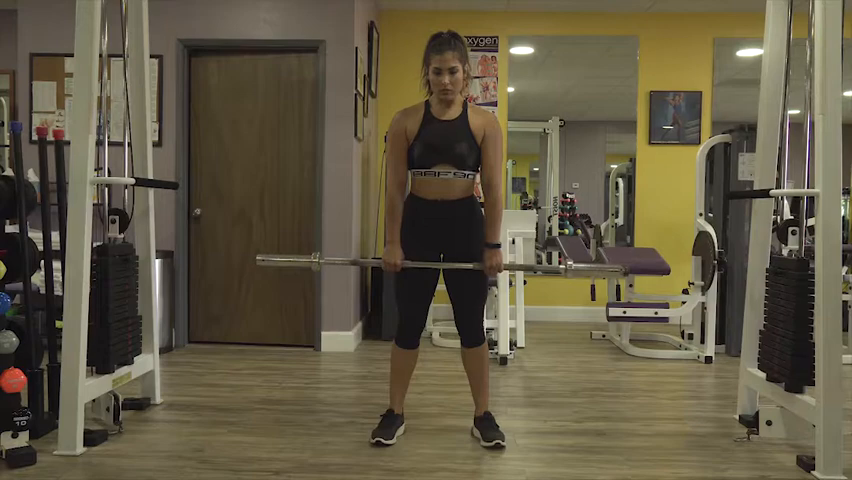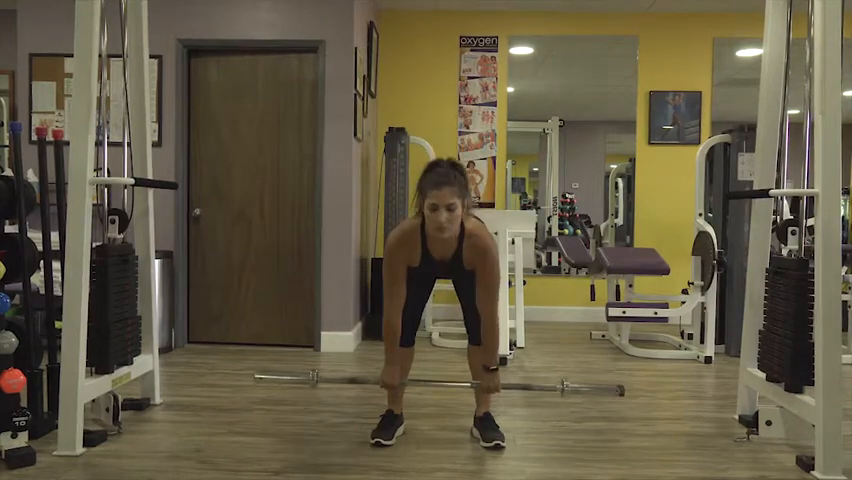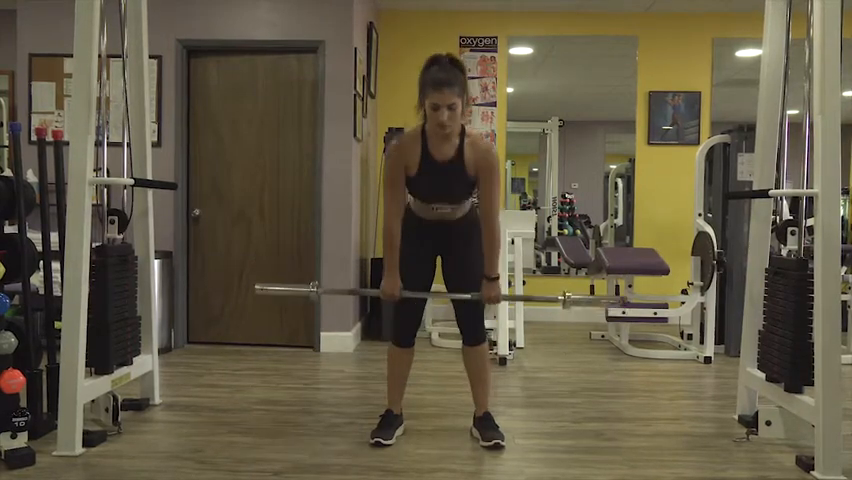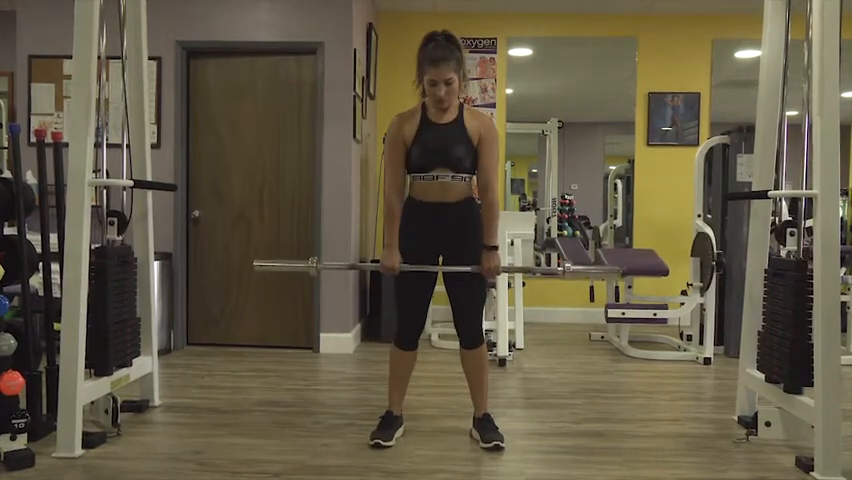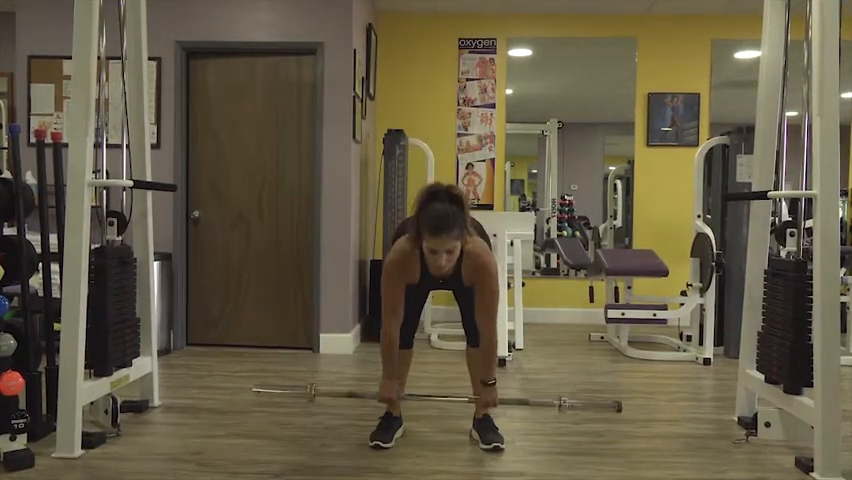
dt=1s
person 1, frame 1
left shoulder: (484, 122)
right shoulder: (406, 121)
left elbow: (493, 187)
right elbow: (395, 187)
left wrist: (493, 244)
right wrist: (392, 241)
left hip: (465, 223)
right hip: (418, 224)
left knee: (471, 325)
right knee: (409, 324)
left ankle: (482, 415)
right ankle: (394, 412)
person 1, frame 2
left shoulder: (481, 242)
right shoulder: (401, 240)
left elbow: (488, 315)
right elbow: (393, 312)
left wrist: (490, 367)
right wrist: (391, 364)
left knee: (478, 329)
right knee: (404, 329)
left ankle: (483, 417)
right ankle: (394, 414)
person 1, frame 3
left shoulder: (482, 152)
right shoulder: (402, 149)
left elbow: (490, 219)
right elbow: (392, 215)
left wrist: (491, 277)
right wrist: (391, 273)
left hip: (462, 235)
right hip: (416, 235)
left knee: (473, 326)
right knee: (404, 325)
left ankle: (482, 416)
right ankle: (393, 414)
person 1, frame 4
left shoulder: (480, 124)
right shoulder: (403, 124)
left elbow: (489, 189)
right elbow: (392, 189)
left wrist: (491, 246)
right wrist: (390, 245)
left hip: (464, 225)
right hip: (416, 225)
left knee: (470, 328)
right knee: (408, 326)
left ankle: (482, 417)
right ankle: (393, 415)
person 1, frame 5
left shoulder: (480, 258)
right shoulder: (400, 257)
left elbow: (488, 332)
right elbow: (390, 326)
left wrist: (488, 381)
right wrist: (389, 378)
left knee: (477, 331)
right knee: (403, 330)
left ankle: (482, 418)
right ankle: (393, 416)
